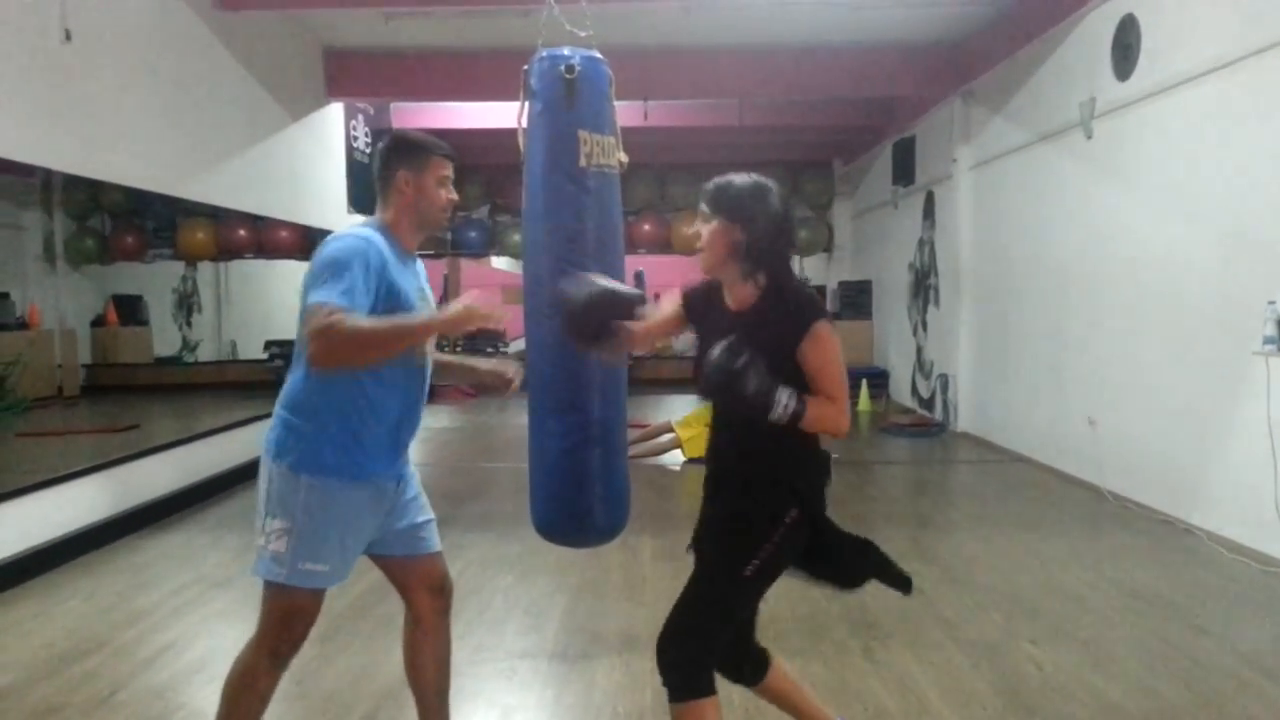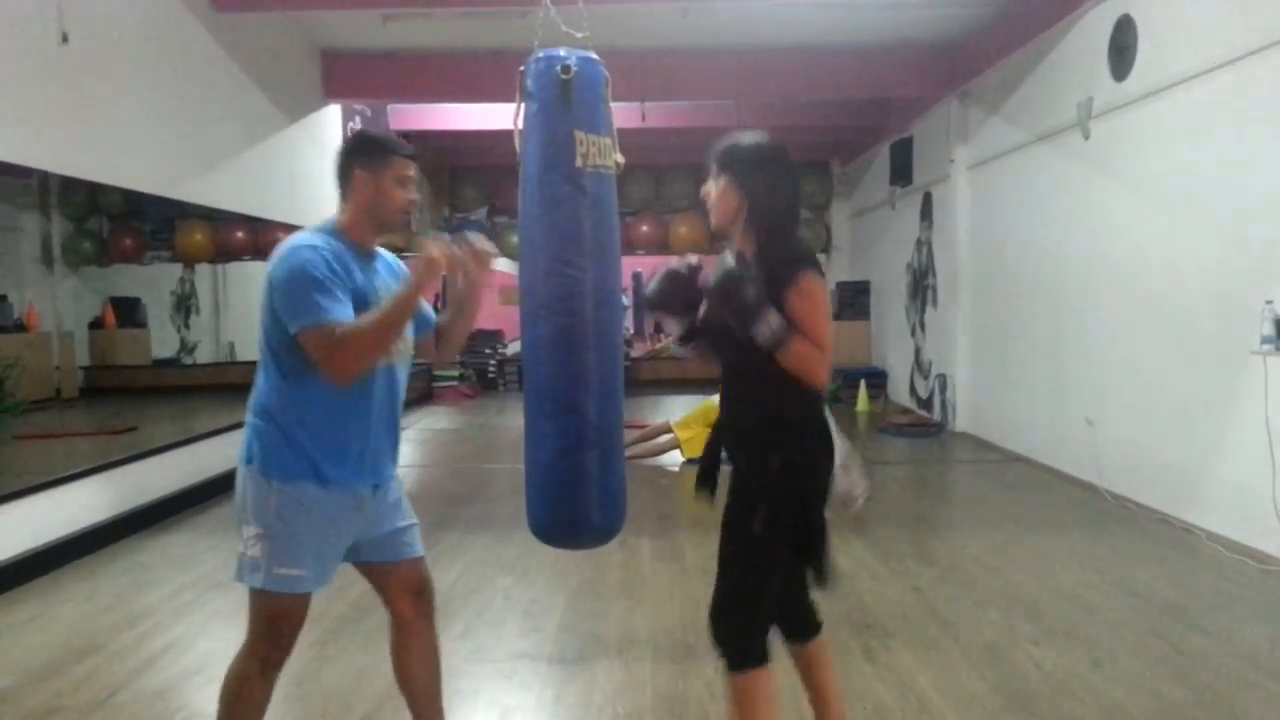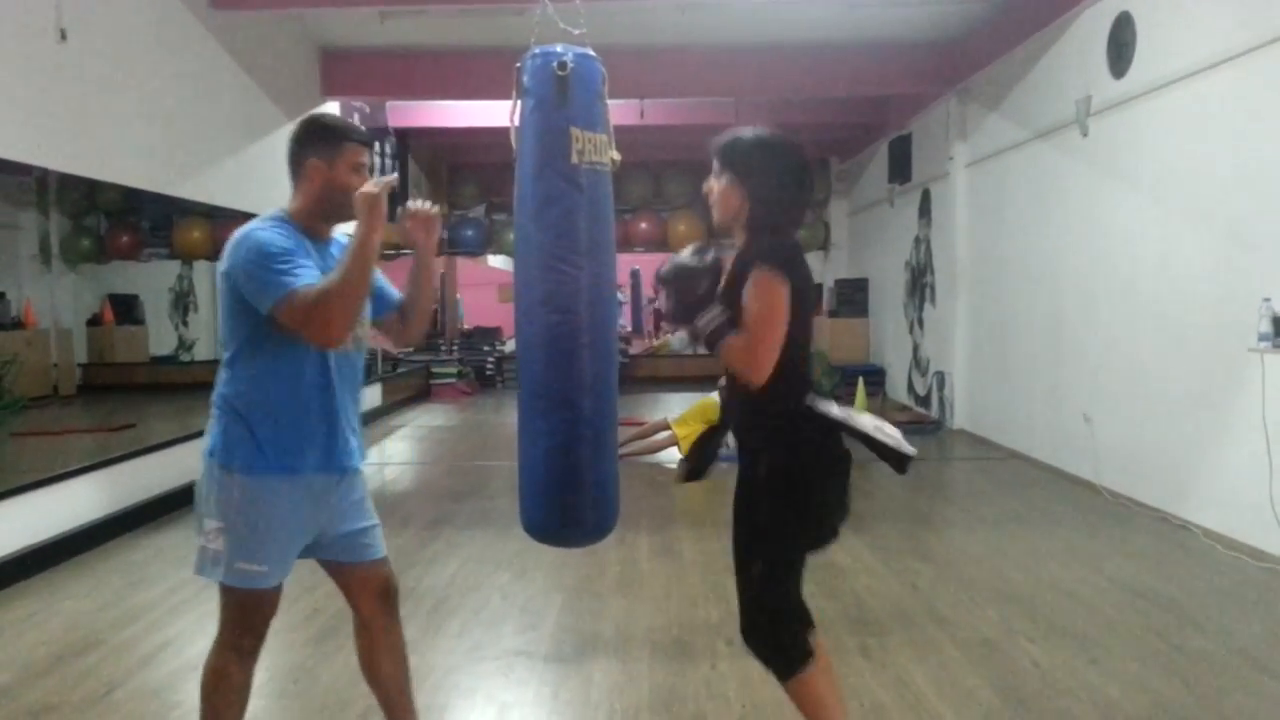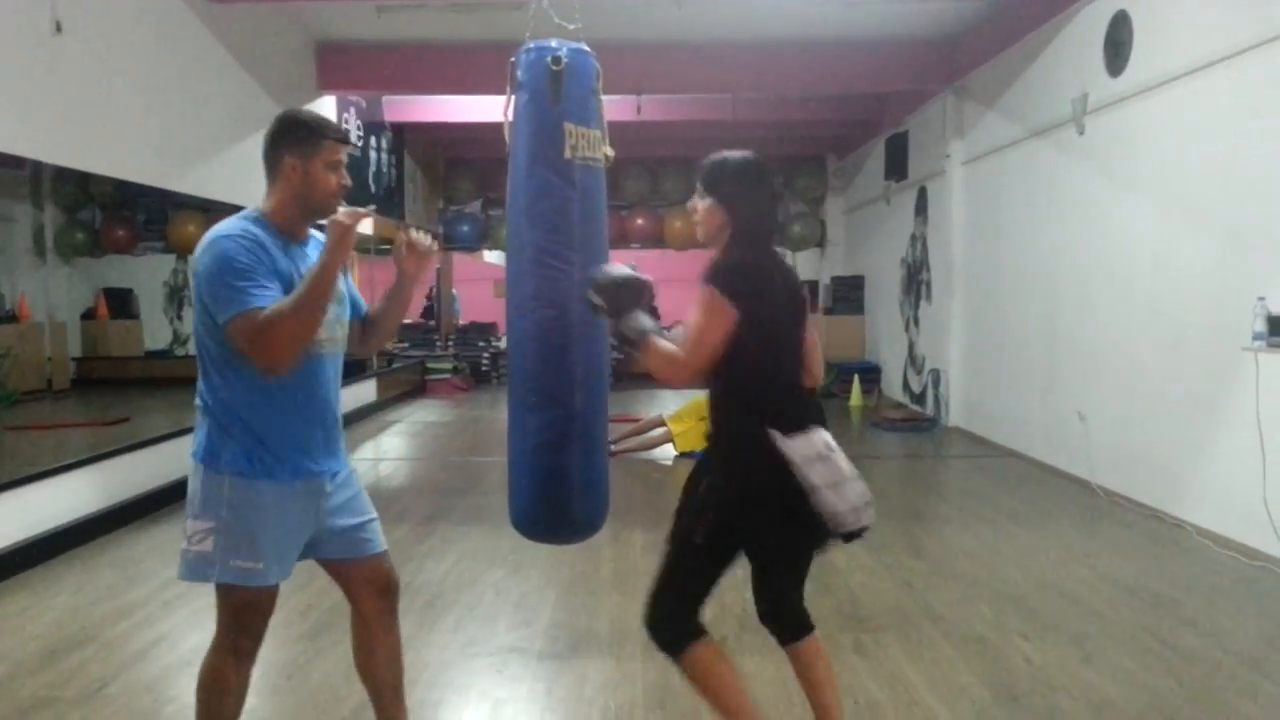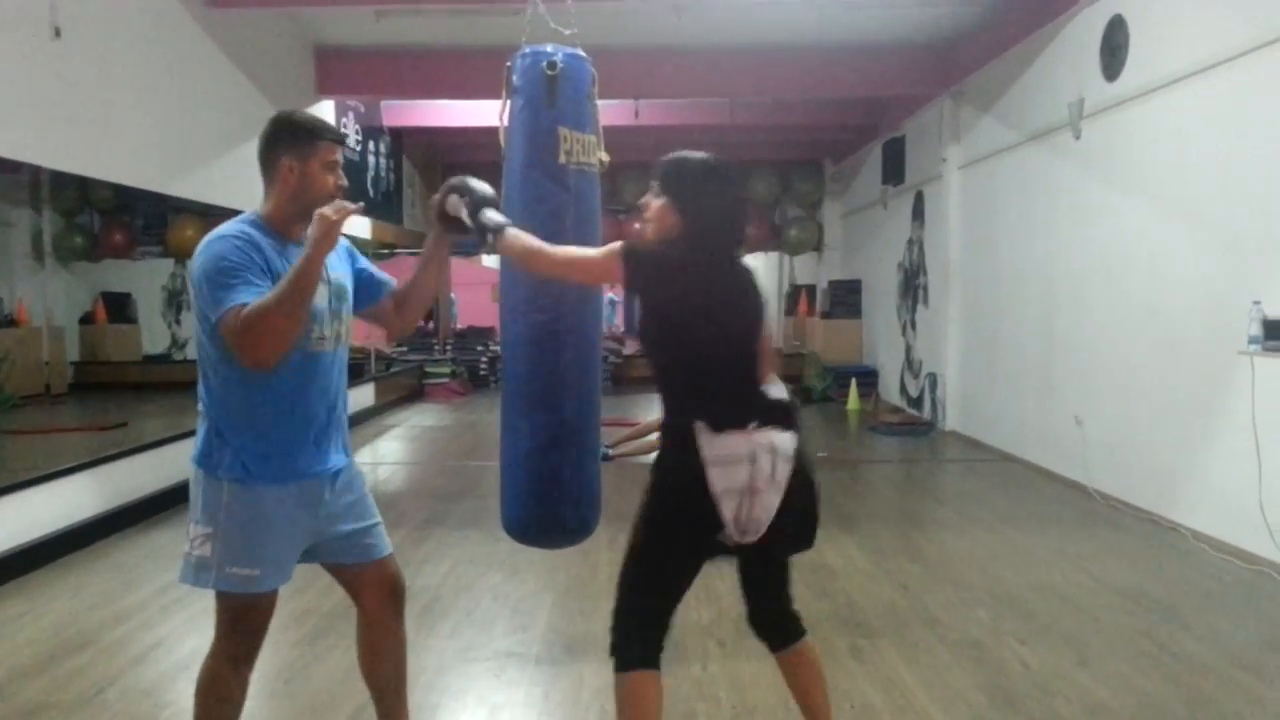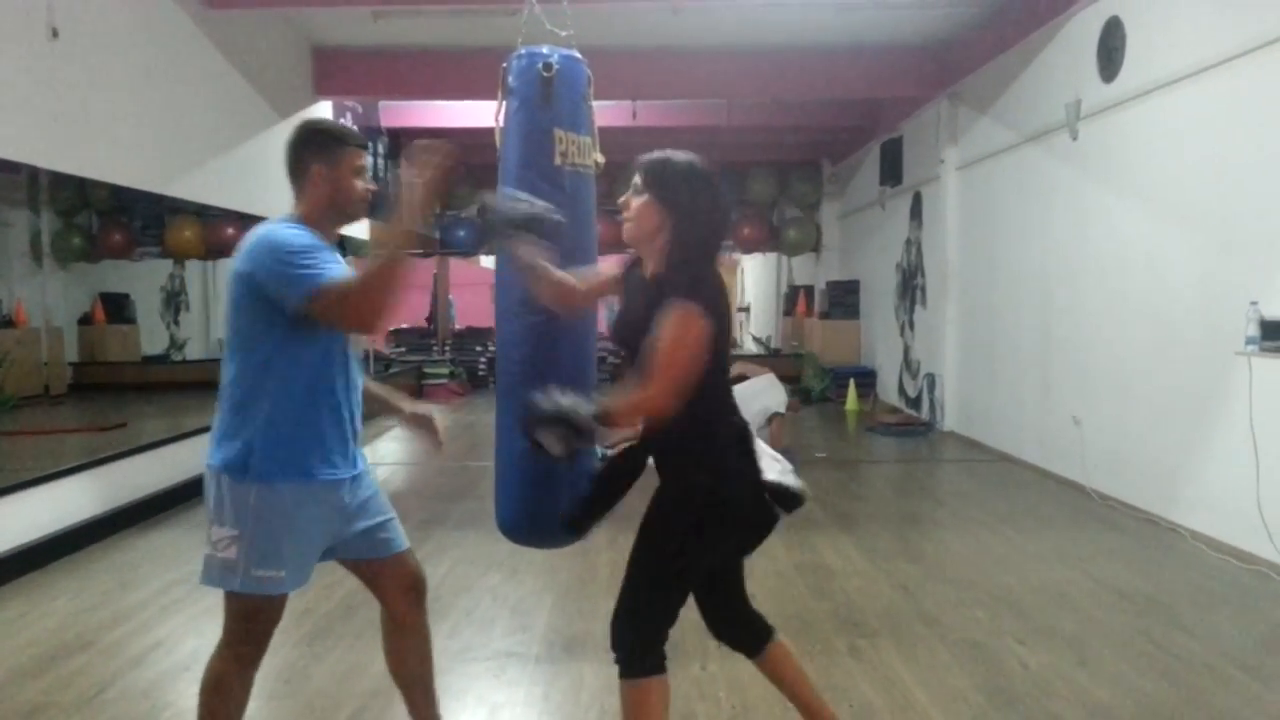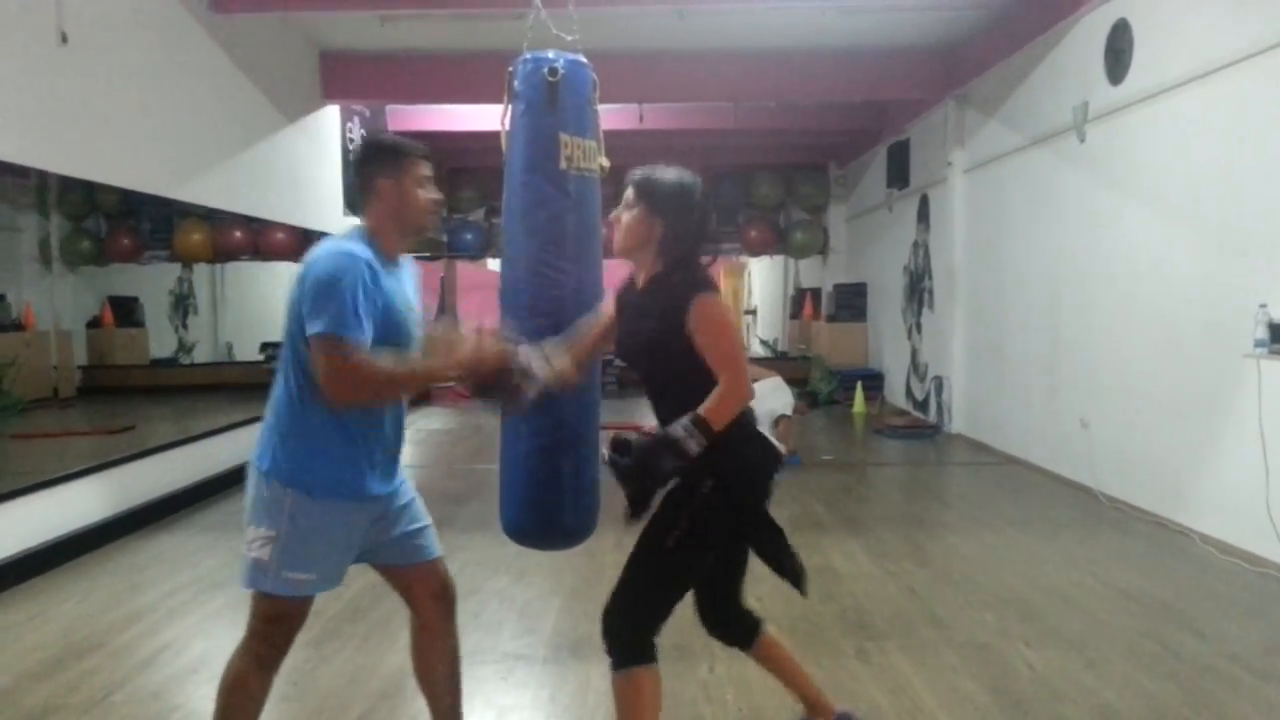
dt=0.2s
person 1, frame 1
left shoulder: (409, 265)
right shoulder: (353, 252)
right elbow: (326, 348)
left wrist: (475, 368)
right wrist: (442, 319)
left hip: (388, 472)
right hip: (316, 470)
left knee: (431, 594)
right knee: (283, 631)
person 1, frame 2
left shoulder: (388, 265)
right shoulder: (306, 258)
left elbow: (443, 346)
right elbow: (343, 361)
left wrist: (468, 282)
right wrist: (416, 286)
left hip: (371, 475)
right hip: (294, 477)
left knee: (414, 600)
right knee: (272, 637)
person 1, frame 3
left shoulder: (342, 248)
right shoulder: (261, 244)
left elbow: (408, 331)
right elbow: (325, 327)
left wrist: (425, 252)
right wrist: (370, 234)
left hip: (337, 468)
right hip: (258, 471)
left knee: (378, 597)
right knee: (244, 629)
person 1, frame 4
left shoulder: (323, 245)
right shoulder: (232, 247)
left elbow: (368, 340)
right elbow: (269, 353)
left wrist: (407, 278)
right wrist: (331, 262)
left hip: (326, 467)
right hip: (248, 475)
left knee: (377, 590)
right knee: (242, 630)
person 1, frame 5
left shoulder: (334, 250)
right shoulder: (228, 250)
left elbow: (400, 312)
right elbow: (260, 348)
left wrist: (439, 244)
right wrist: (314, 253)
left hip: (331, 469)
right hip: (249, 478)
left knee: (383, 593)
right knee: (241, 636)
person 1, frame 6
left shoulder: (318, 250)
right shoulder: (277, 247)
right elbow: (364, 312)
left wrist: (401, 405)
right wrist: (408, 216)
left hip: (339, 469)
right hip: (265, 477)
left knee: (405, 588)
right knee: (249, 634)
person 1, frame 7
left shoulder: (398, 267)
right shoulder: (341, 267)
left elbow: (401, 370)
right elbow: (344, 382)
left wrist: (470, 363)
right wrist: (449, 362)
left hip: (378, 479)
right hip: (306, 482)
left knee: (434, 596)
right knee: (272, 635)
person 2, frame 1
left shoulder: (798, 312)
right shoulder: (700, 300)
left elbow: (836, 418)
right elbow: (629, 340)
left wrist: (769, 398)
right wrist: (601, 322)
left hip: (783, 497)
right hip: (729, 492)
left knee: (682, 648)
right knee: (726, 645)
person 2, frame 2
left shoulder: (794, 265)
right shoulder: (736, 260)
left elbow: (817, 371)
right elbow: (713, 346)
left wrist: (760, 317)
right wrist: (686, 311)
left hip: (785, 455)
right hip: (760, 450)
left knee: (735, 618)
right knee: (786, 601)
person 2, frame 3
left shoulder: (767, 258)
right shoulder: (762, 254)
left elbow: (756, 367)
left wrist: (697, 309)
right wrist: (699, 303)
left hip: (783, 452)
right hip: (793, 445)
left knee: (768, 623)
right knee: (779, 602)
person 2, frame 4
left shoulder: (730, 277)
right shoulder: (781, 276)
left elbow: (680, 369)
right elbow: (811, 373)
left wrist: (630, 320)
left hip: (746, 462)
right hip: (797, 465)
left knee: (670, 614)
right knee: (781, 606)
person 2, frame 5
left shoulder: (654, 265)
right shoulder: (735, 278)
left elbow: (545, 260)
right elbow: (765, 367)
left wrist: (485, 215)
left hip: (696, 462)
right hip: (753, 461)
left knee: (637, 628)
right knee: (774, 614)
person 2, frame 6
left shoulder: (688, 288)
right shoulder: (641, 273)
left elbow: (652, 400)
right elbow: (571, 294)
right wrist: (522, 244)
left hip: (703, 470)
right hip: (693, 467)
left knee: (637, 628)
right knee: (729, 617)
person 2, frame 7
left shoulder: (690, 290)
right shoulder: (635, 292)
left elbow: (738, 386)
right elbow: (574, 352)
left wrist: (674, 444)
left hip: (720, 474)
right hip: (712, 472)
left knee: (626, 620)
right knee: (724, 614)
